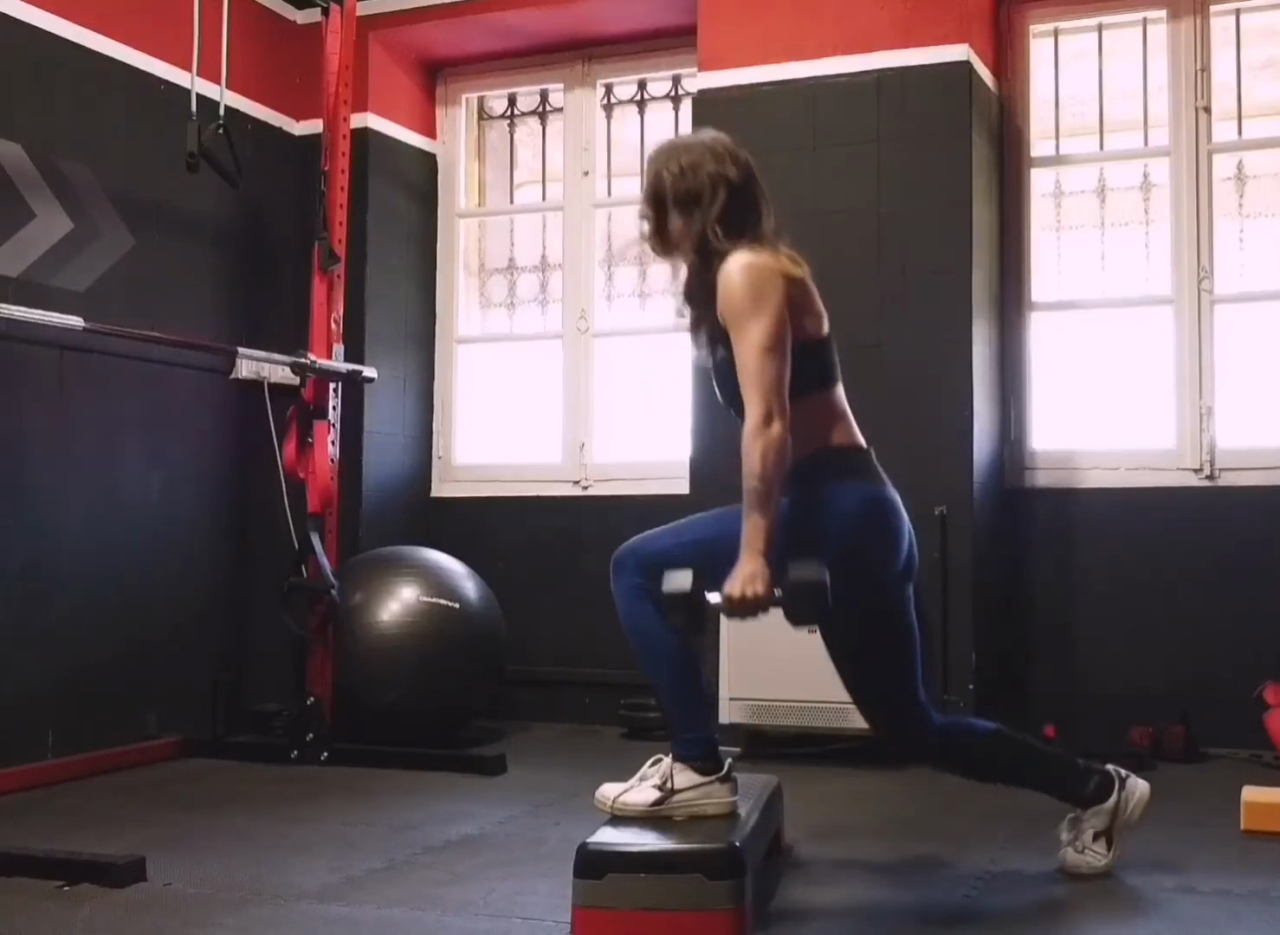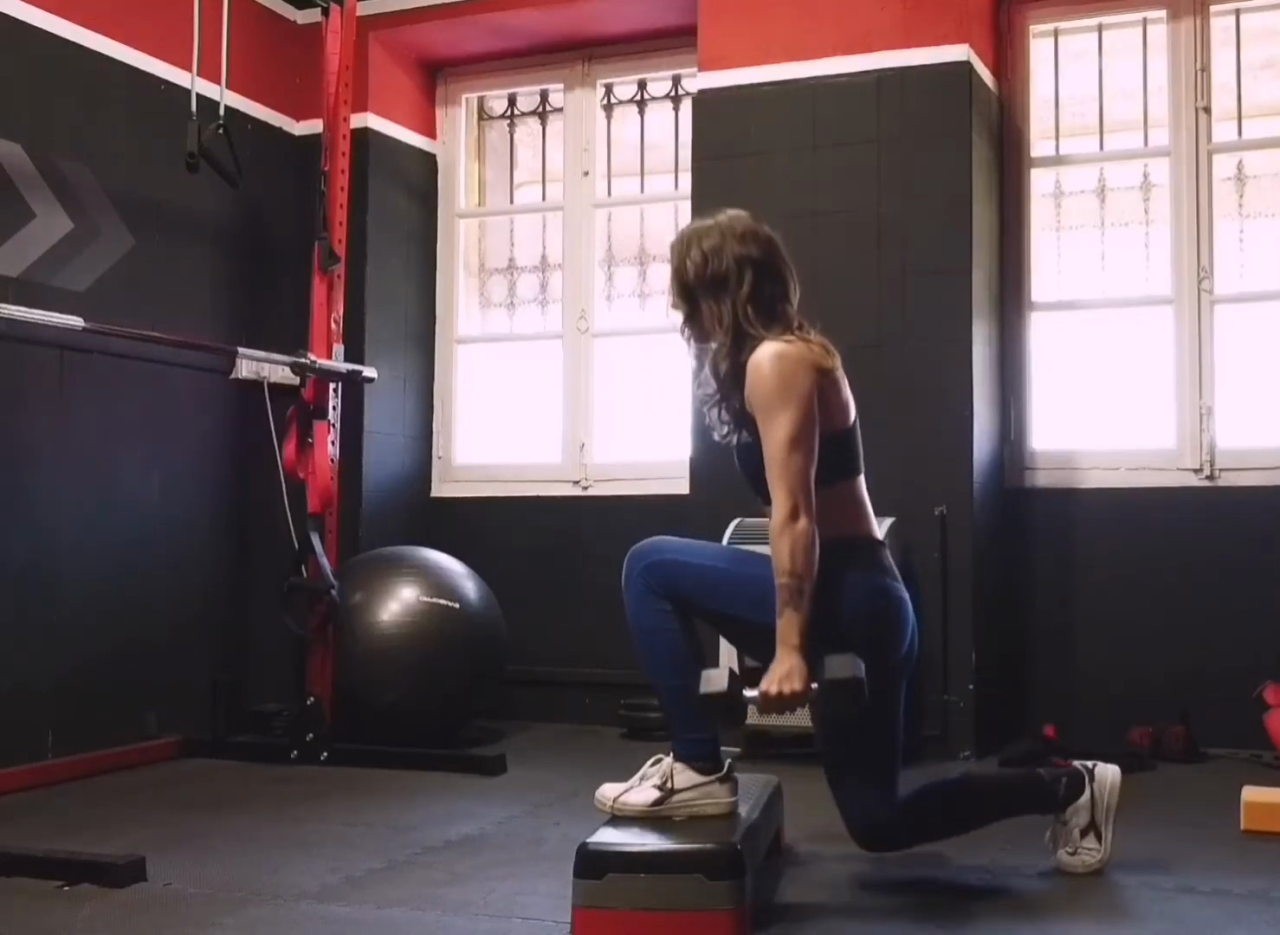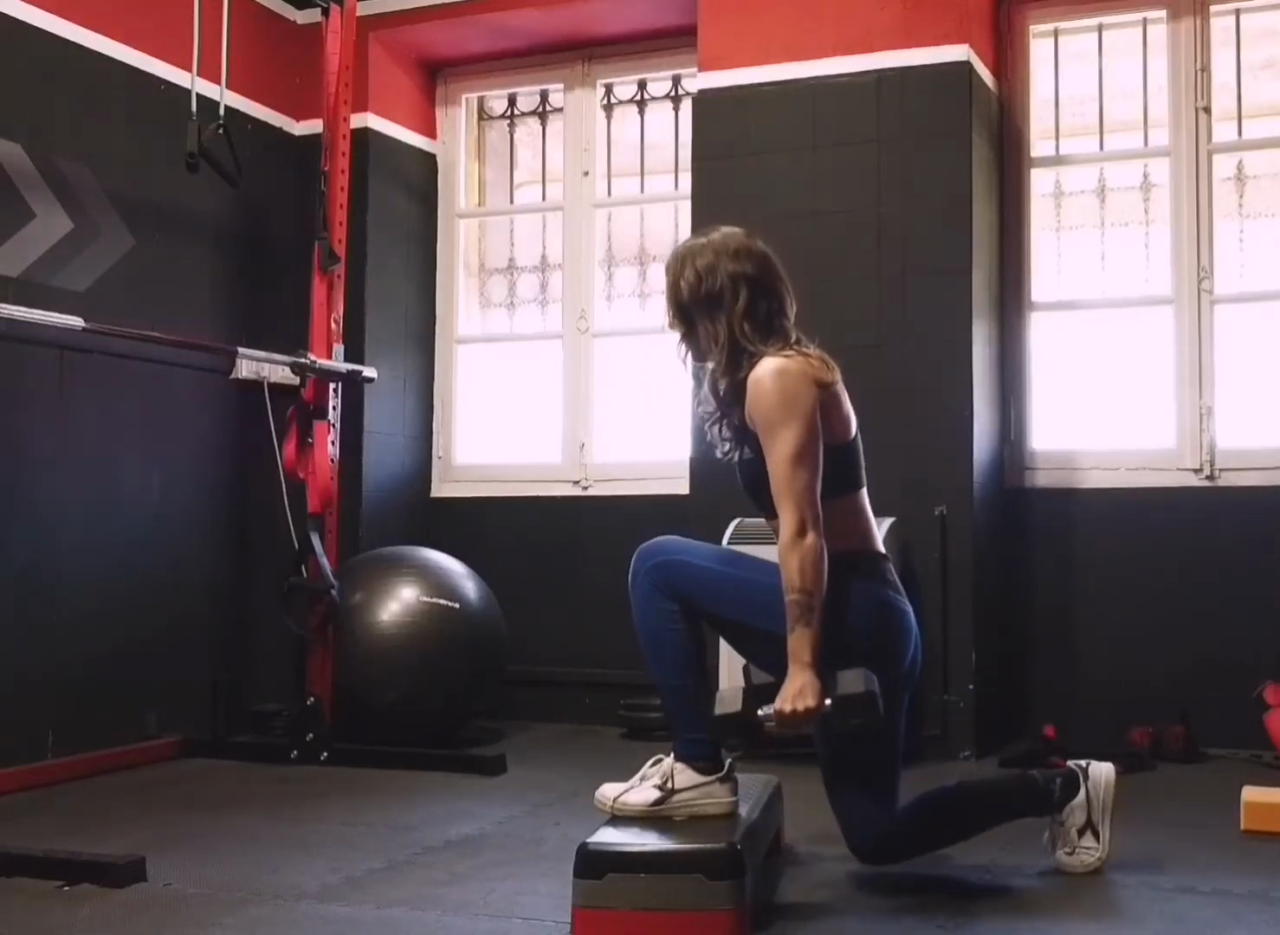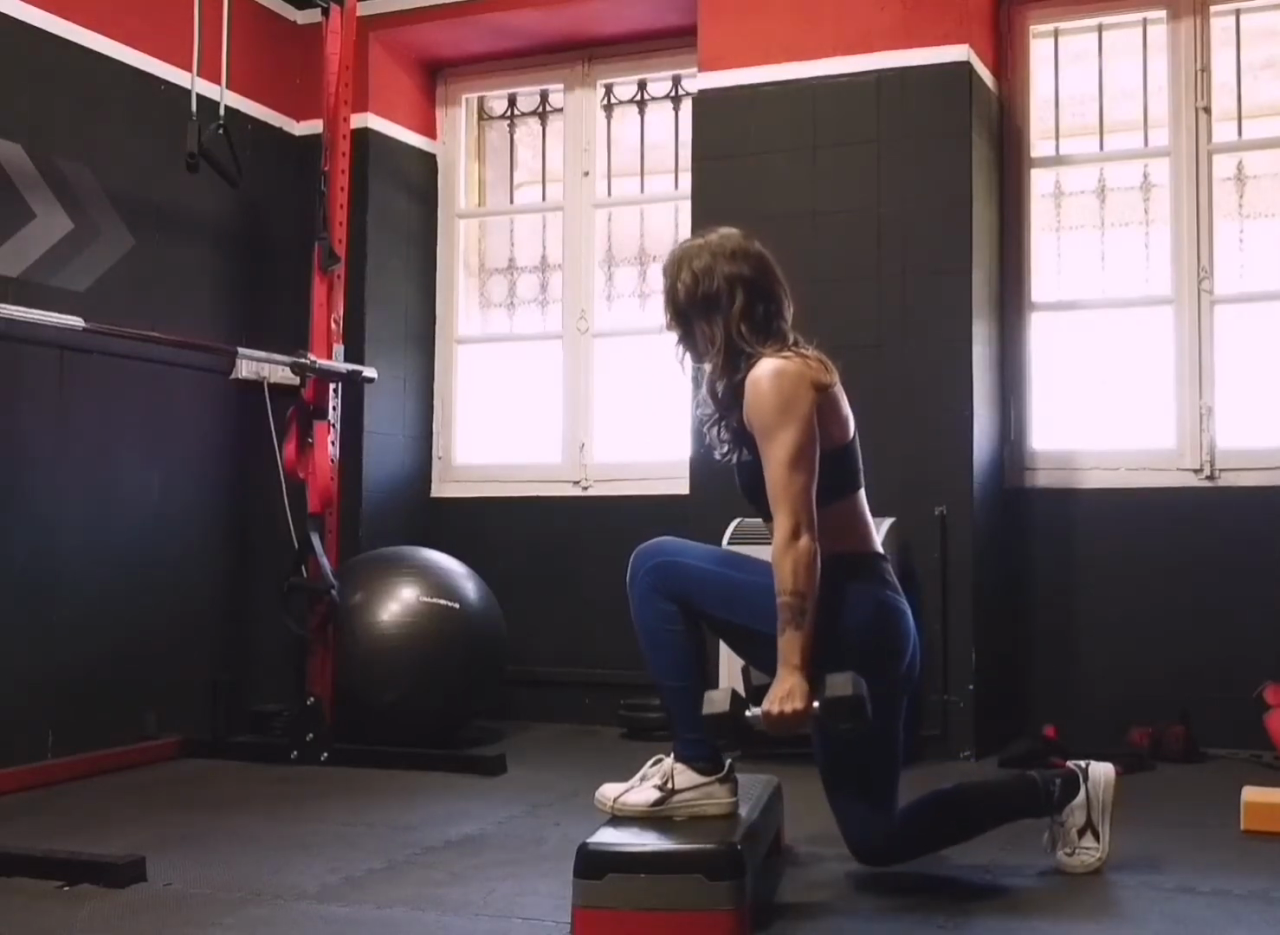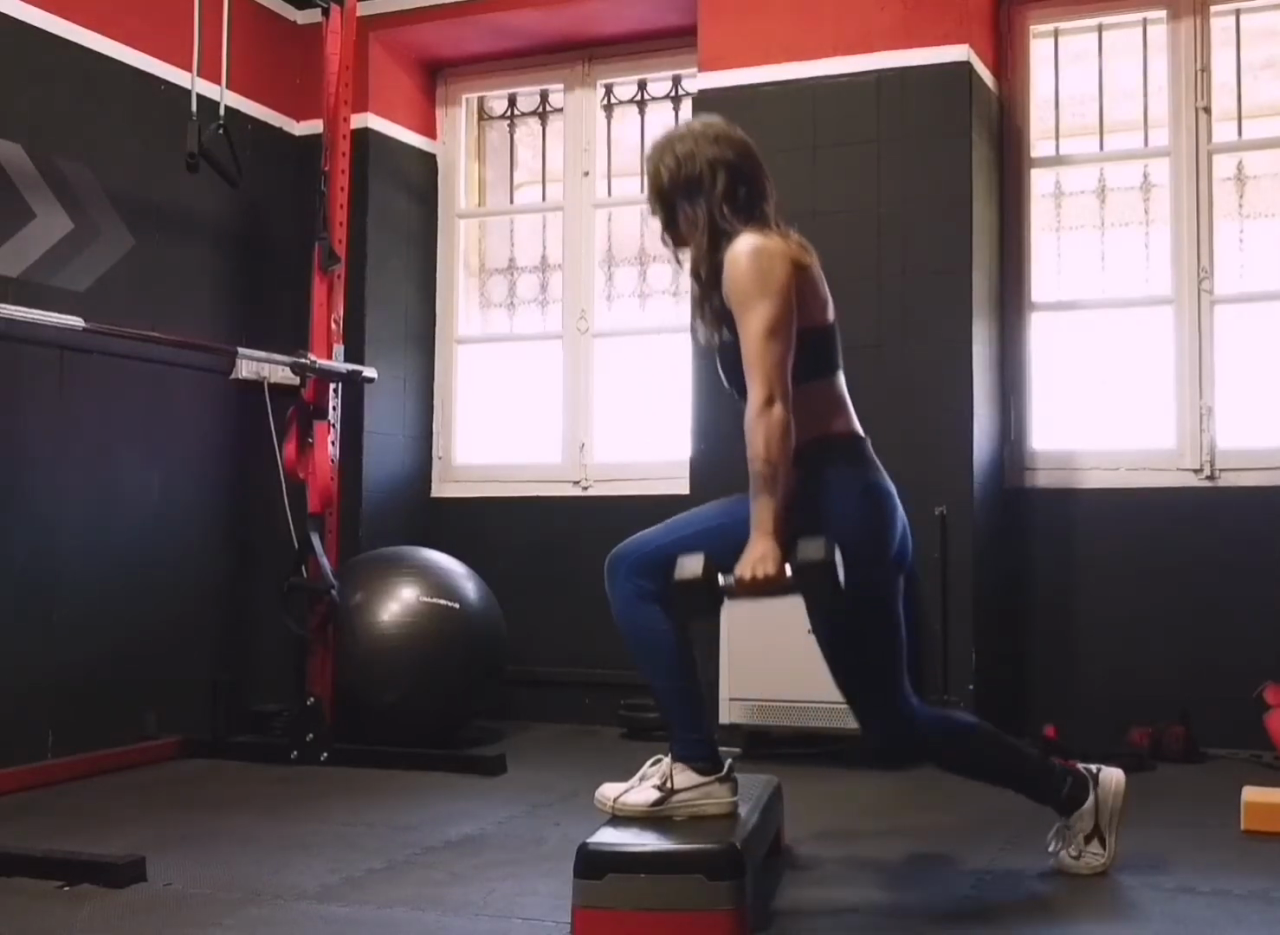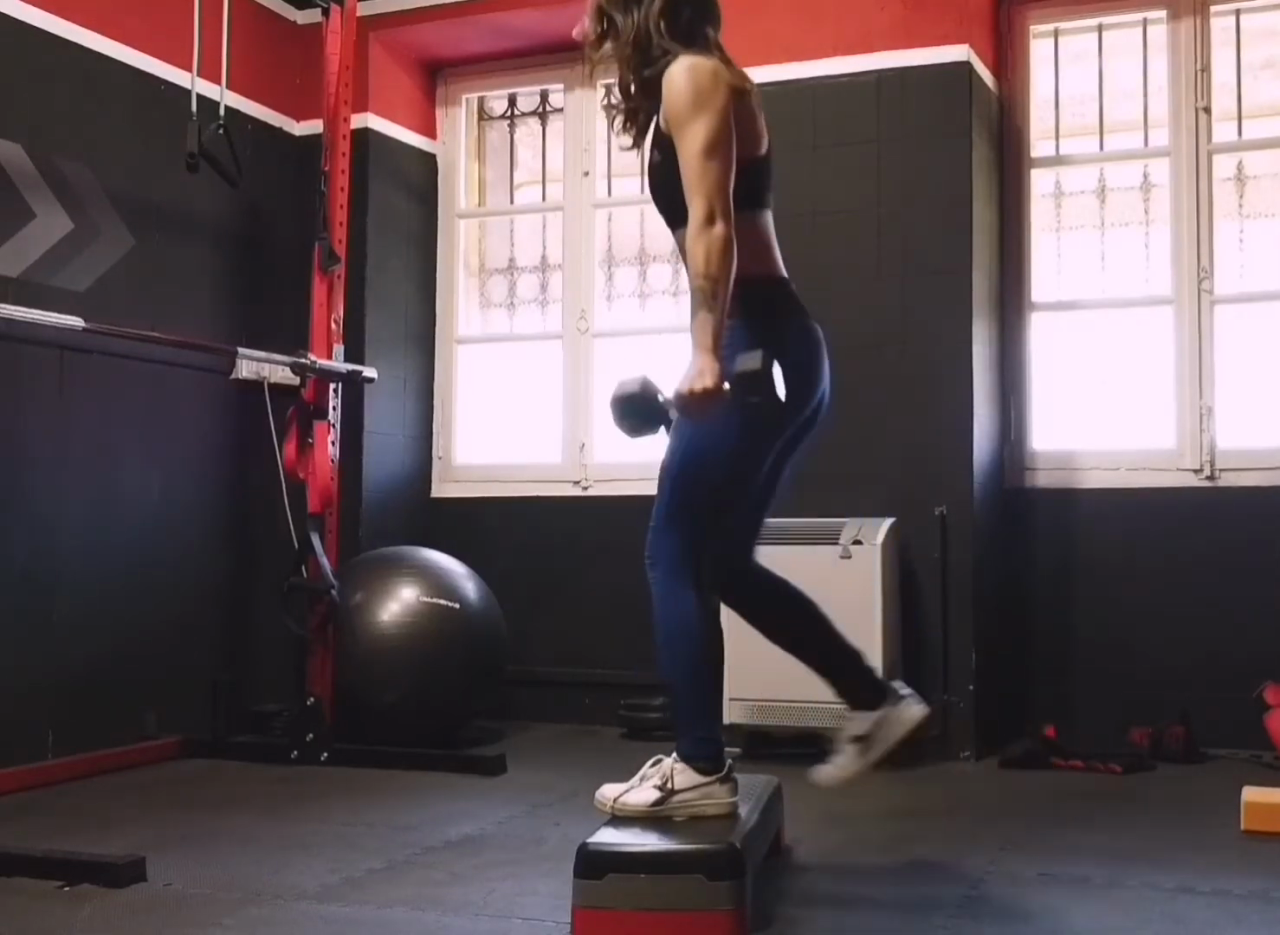
dt=0.4s
person 1, frame 1
left shoulder: (742, 272)
right shoulder: (760, 269)
left elbow: (766, 424)
left wrist: (752, 552)
right wrist: (758, 539)
left hip: (836, 510)
right hip: (855, 511)
left knee: (639, 572)
right knee: (906, 725)
left ankle: (696, 772)
right ankle: (1096, 789)
person 1, frame 2
left shoulder: (775, 360)
right shoulder: (791, 353)
left elbow: (795, 517)
left wrist: (789, 648)
left hip: (846, 598)
right hip: (859, 595)
left knee: (652, 569)
right knee: (878, 821)
left ankle: (697, 772)
right ankle: (1070, 788)
person 1, frame 3
left shoulder: (775, 376)
right shoulder: (786, 368)
left elbow: (802, 531)
left wrist: (802, 666)
left hip: (850, 611)
right hip: (860, 607)
left knee: (660, 568)
right knee: (877, 835)
left ankle: (697, 772)
right ankle: (1065, 788)
person 1, frame 4
left shoulder: (774, 377)
right shoulder: (785, 369)
left elbow: (797, 537)
left wrist: (789, 669)
left hip: (848, 613)
right hip: (858, 610)
left knee: (657, 568)
right knee: (876, 836)
left ankle: (698, 772)
right ankle: (1066, 788)
person 1, frame 5
left shoulder: (751, 253)
right shoulder: (768, 250)
left elbow: (770, 407)
left wrist: (764, 534)
right wrist: (767, 519)
left hip: (828, 498)
right hip: (854, 497)
left knee: (635, 573)
right knee: (890, 711)
left ankle: (699, 775)
right ankle: (1074, 793)
person 1, frame 6
left shoulder: (688, 76)
right shoulder: (705, 81)
left elbow: (710, 228)
left wrist: (704, 353)
left hip: (754, 350)
right hip: (777, 349)
left knee: (676, 557)
right knee: (724, 559)
left ankle: (700, 772)
right ankle: (876, 702)
